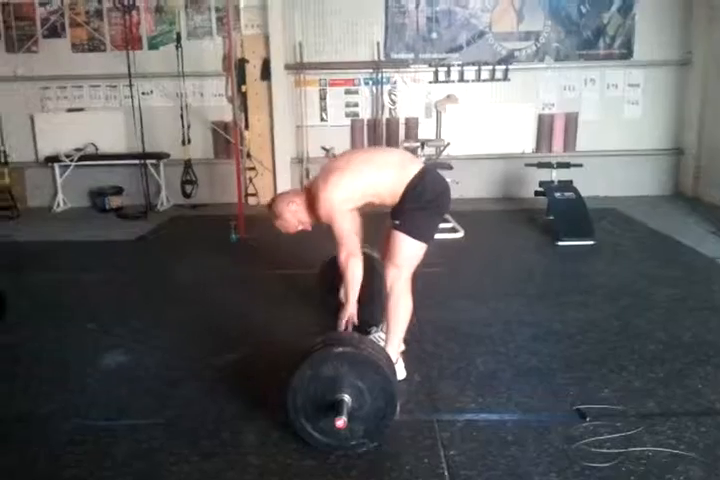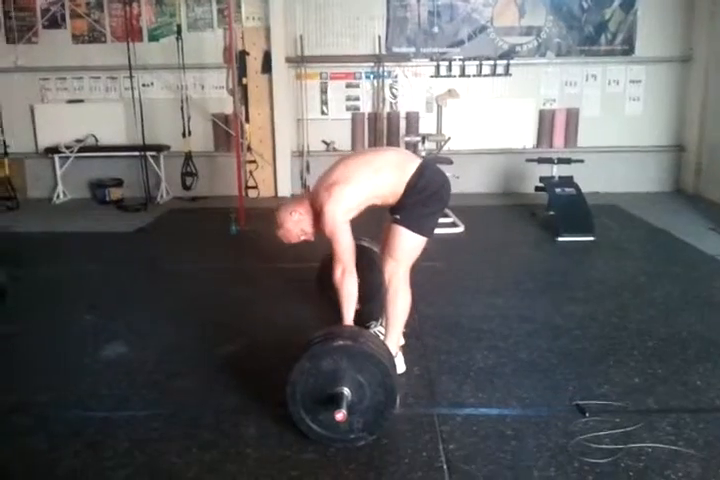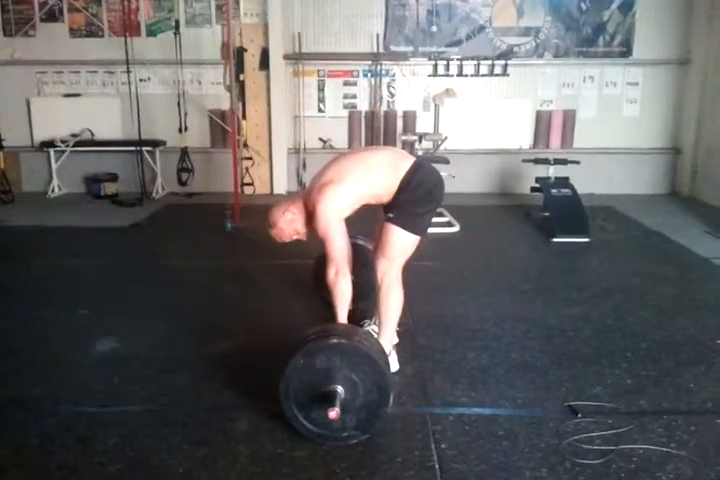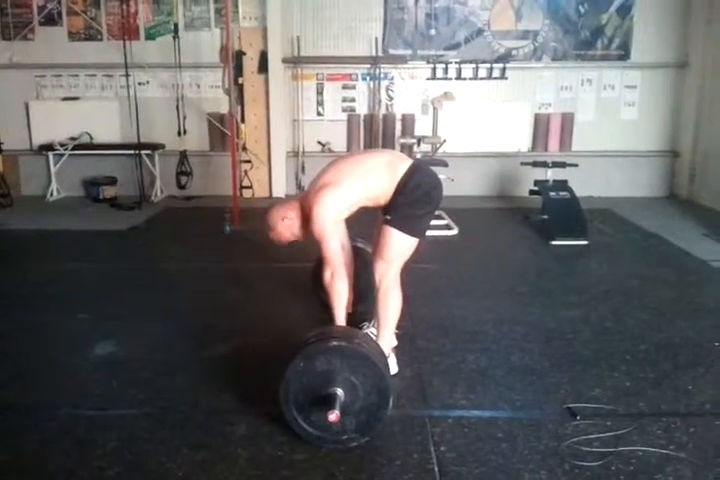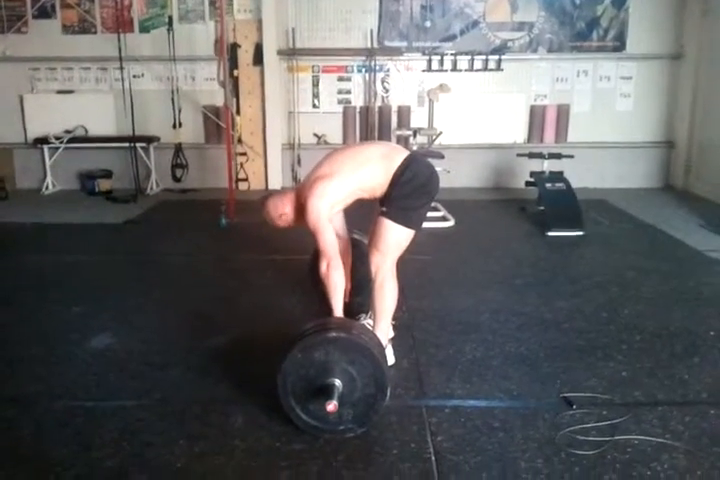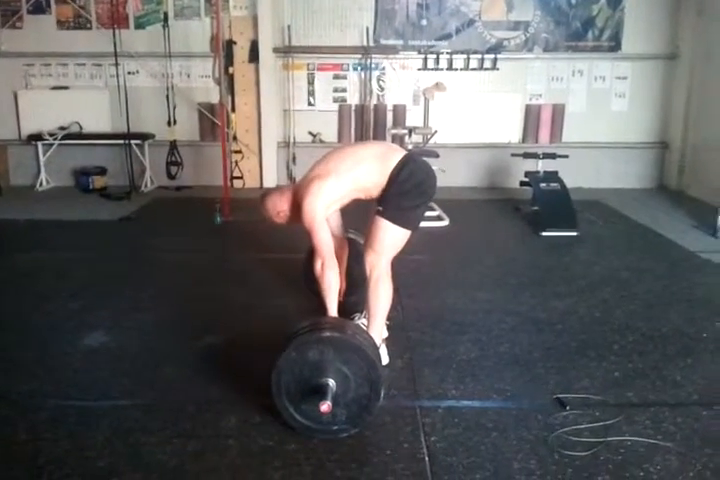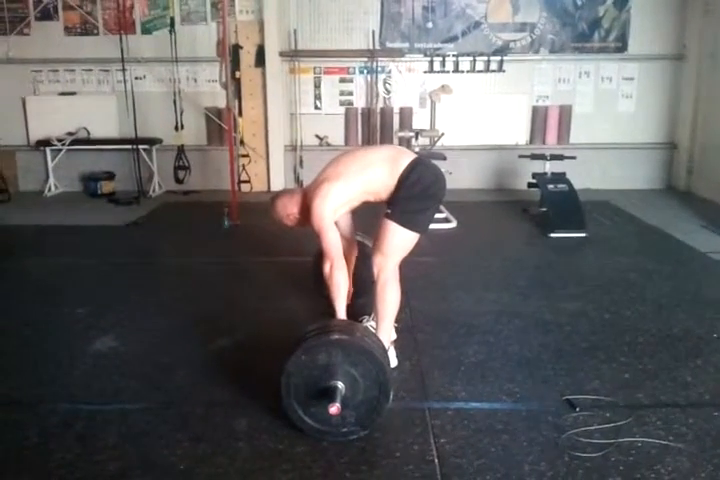
dt=0.4s
person 1, frame 1
left shoulder: (324, 199)
right shoulder: (323, 186)
left elbow: (350, 254)
right elbow: (352, 219)
left wrist: (350, 304)
right wrist: (348, 281)
left hip: (424, 193)
right hip: (420, 184)
left knee: (396, 277)
right knee: (391, 264)
left ankle: (392, 361)
right ankle: (391, 335)
person 1, frame 2
left shoulder: (329, 210)
right shoulder: (322, 195)
left elbow: (344, 270)
right elbow: (345, 244)
left wrist: (347, 324)
right wrist: (350, 291)
left hip: (425, 188)
right hip: (418, 179)
left knee: (394, 270)
right knee: (389, 260)
left ankle: (390, 354)
right ankle: (390, 329)
person 1, frame 3
left shoulder: (322, 209)
right shoulder: (316, 194)
left elbow: (338, 271)
right elbow: (342, 244)
left wrist: (341, 325)
right wrist: (346, 294)
left hip: (419, 186)
right hip: (412, 177)
left knee: (386, 269)
right knee: (382, 257)
left ankle: (384, 352)
right ankle: (384, 327)
person 1, frame 4
left shoulder: (318, 212)
right shoulder: (317, 197)
left elbow: (334, 273)
right elbow: (343, 246)
left wrist: (340, 326)
right wrist: (348, 295)
left hip: (416, 188)
right hip: (411, 179)
left knee: (385, 271)
right knee: (381, 262)
left ankle: (383, 355)
right ankle: (383, 329)
person 1, frame 5
left shoulder: (313, 205)
right shoulder: (316, 190)
left elbow: (330, 263)
right elbow: (341, 236)
left wrist: (338, 317)
right wrist: (346, 283)
left hip: (412, 179)
right hip: (408, 169)
left knee: (380, 263)
right knee: (378, 254)
left ankle: (380, 346)
right ankle: (380, 321)
person 1, frame 6
left shoulder: (309, 204)
right shoulder: (315, 190)
left elbow: (325, 262)
right elbow: (338, 237)
left wrist: (332, 317)
right wrist: (341, 280)
left hip: (409, 180)
right hip: (408, 169)
left knee: (375, 263)
right knee: (375, 256)
left ankle: (374, 346)
right ankle: (373, 321)
person 1, frame 7
left shoulder: (319, 206)
right shoulder: (327, 194)
left elbow: (334, 265)
right elbow: (348, 241)
left wrist: (341, 320)
right wrist: (349, 284)
left hip: (418, 184)
right hip: (417, 174)
left knee: (383, 265)
right knee: (383, 259)
left ankle: (383, 348)
right ankle: (381, 323)
